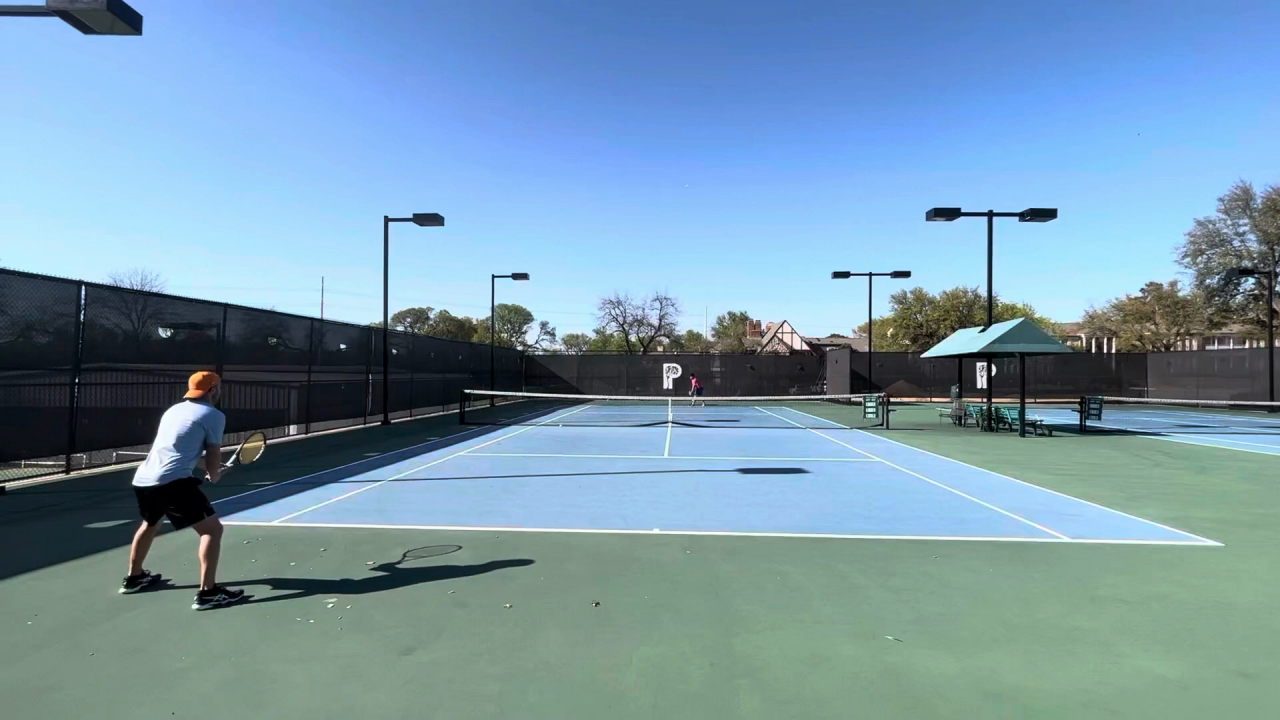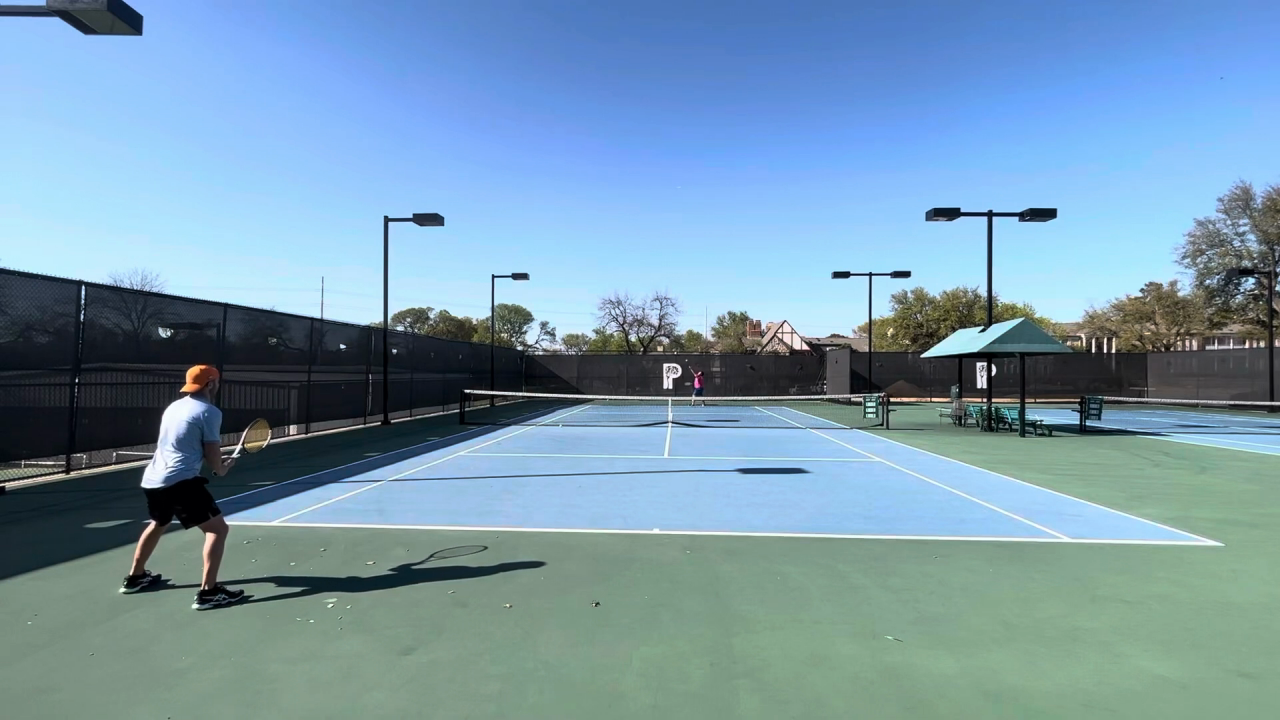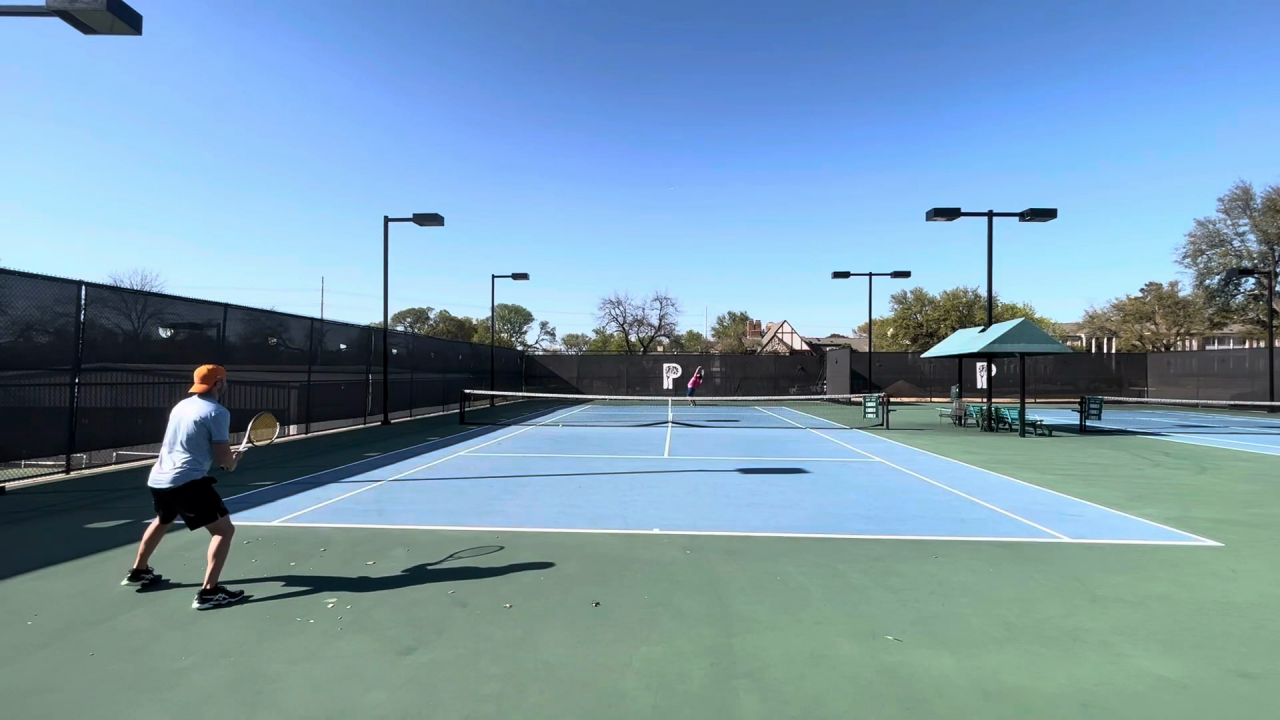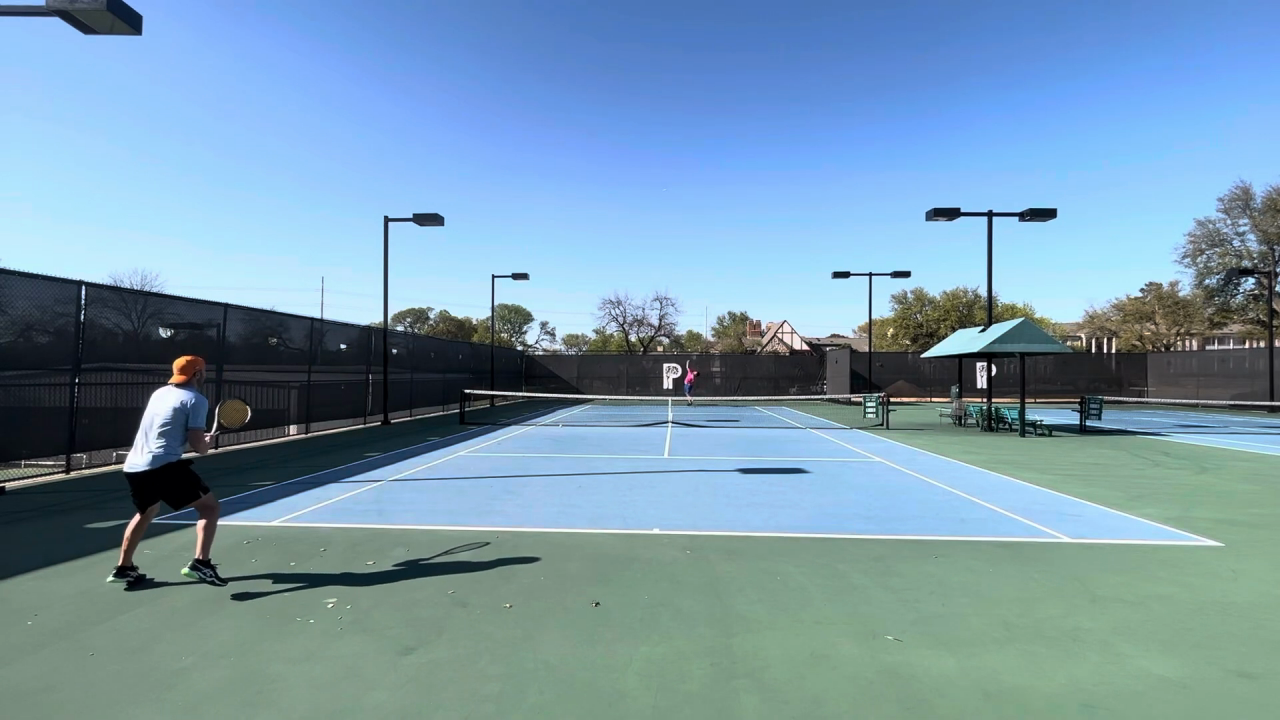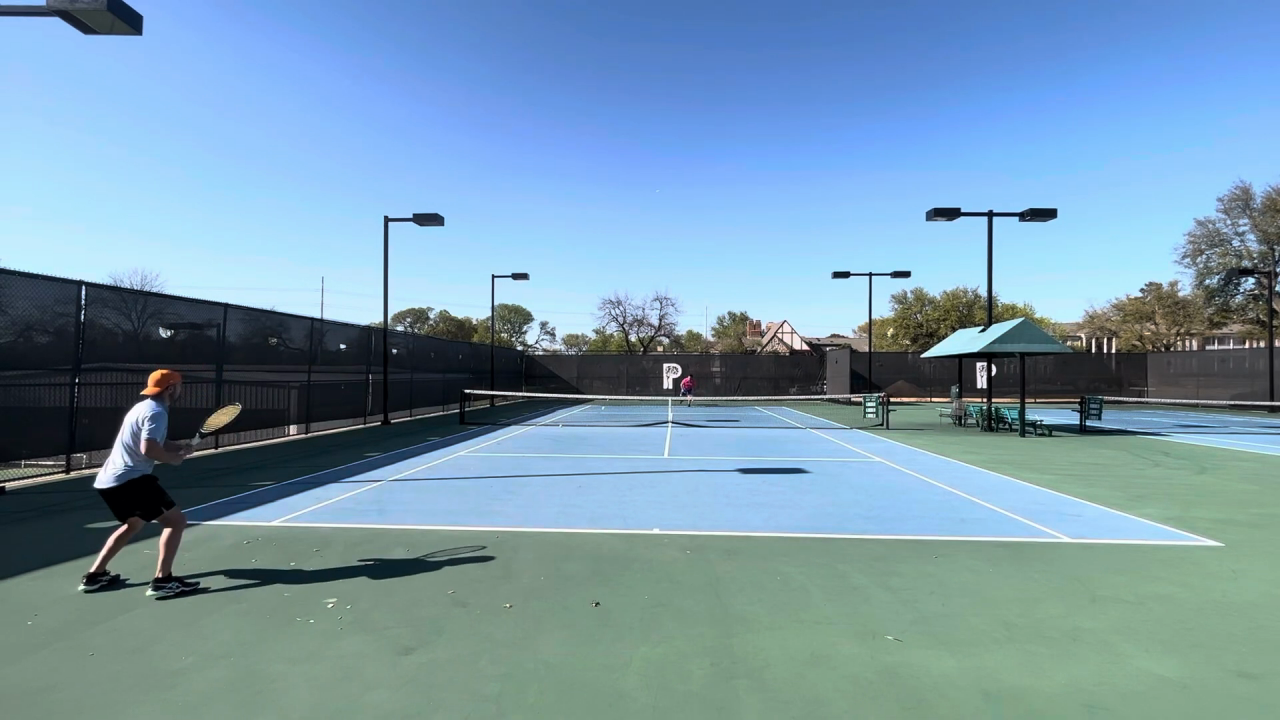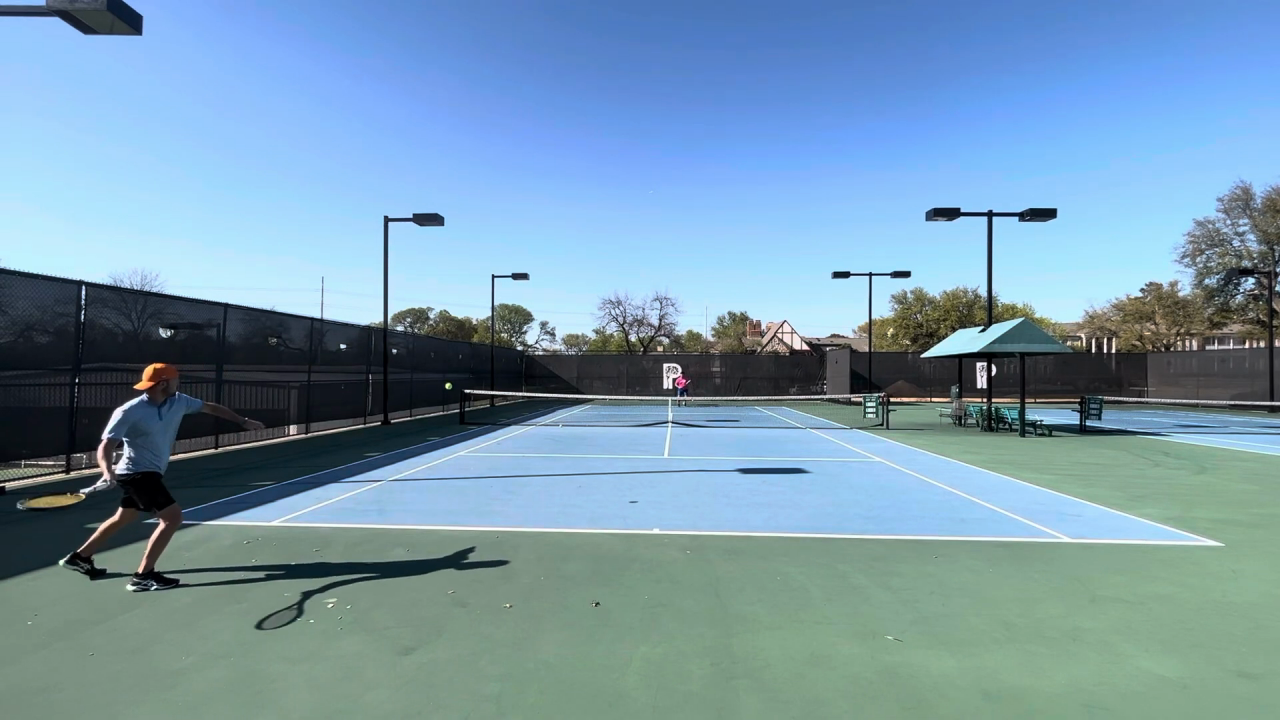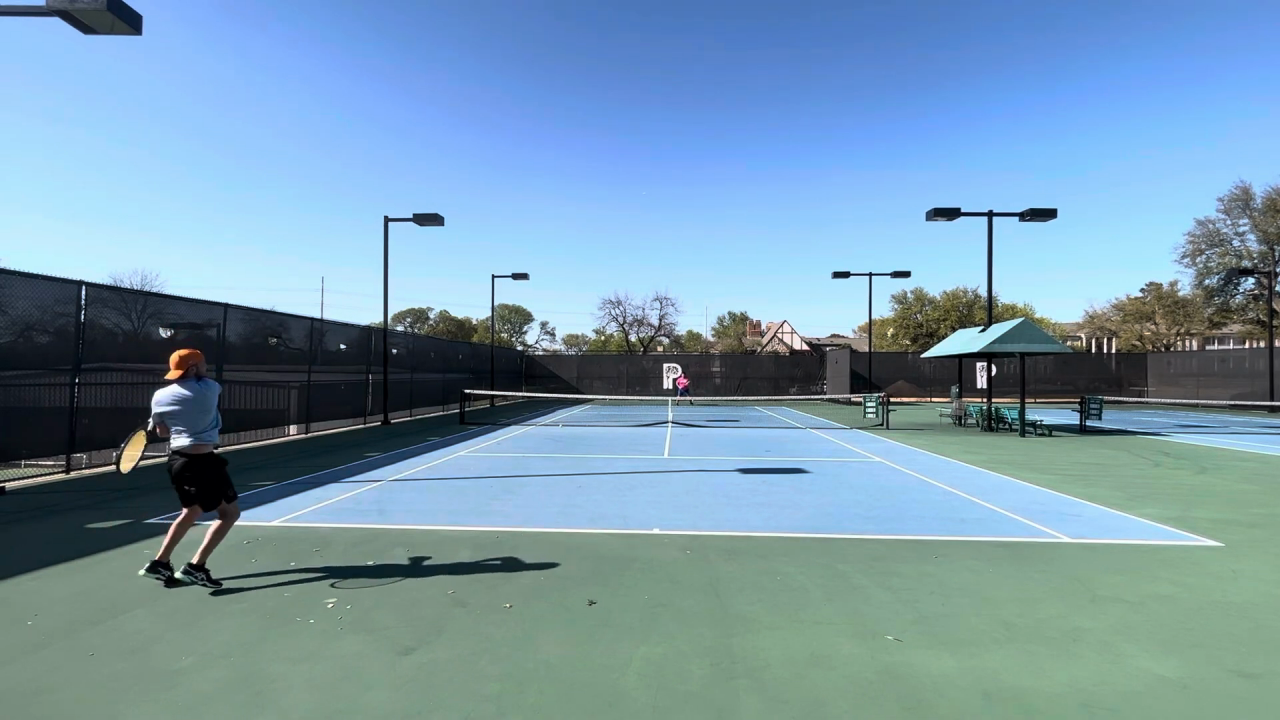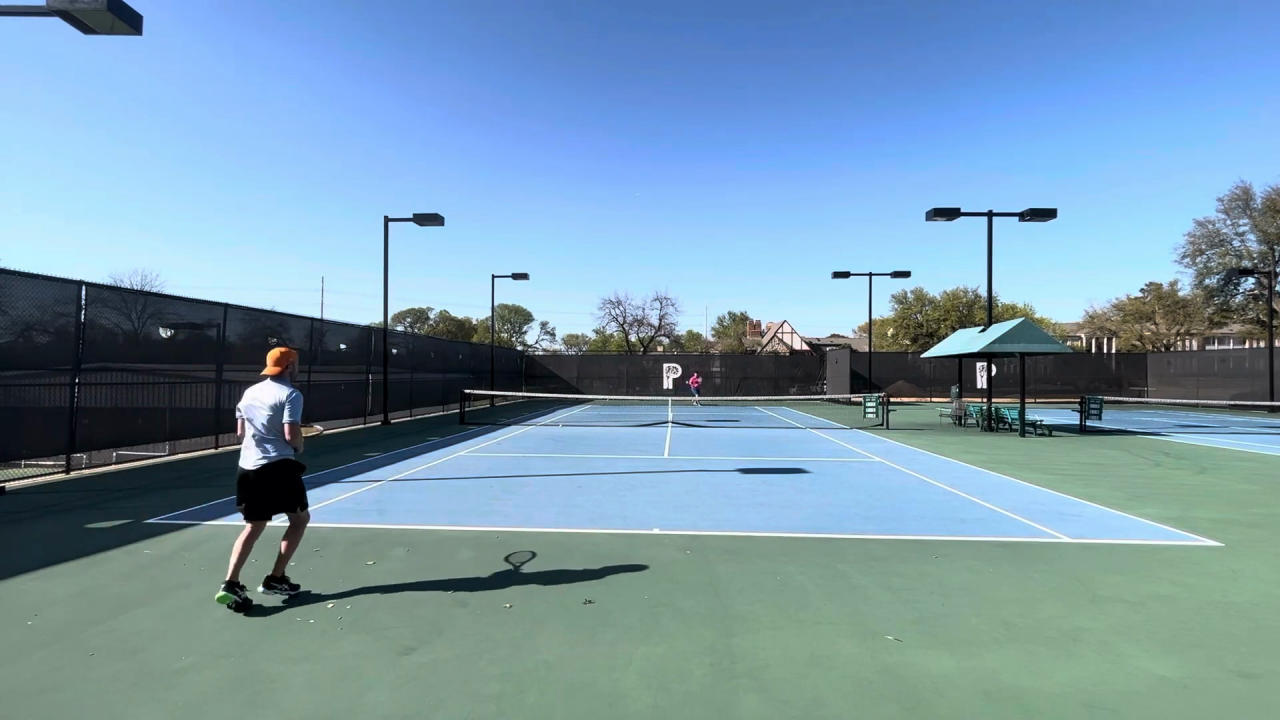
dt=0.5s
person 1, frame 1
left shoulder: (174, 410)
right shoulder: (214, 416)
right elbow: (213, 456)
left wrist: (206, 465)
right wrist: (213, 475)
left hip: (142, 479)
right hip: (172, 481)
left knee: (150, 524)
right knee: (212, 528)
left ankle: (134, 577)
right ankle: (208, 592)
person 1, frame 2
left shoulder: (174, 406)
right shoulder: (209, 412)
right elbow: (212, 454)
left wrist: (216, 461)
right wrist: (220, 469)
left hip: (152, 479)
right hip: (180, 481)
left knee: (157, 525)
right knee: (218, 529)
left ankle: (135, 577)
right ankle: (208, 592)
person 1, frame 3
left shoulder: (181, 406)
right shoulder: (217, 412)
right elbow: (222, 456)
left wrist: (225, 457)
right wrist: (232, 462)
left hip: (158, 479)
right hip: (187, 481)
left knee: (163, 520)
right knee: (223, 530)
left ankle: (139, 570)
right ankle: (209, 592)
person 1, frame 4
left shoulder: (159, 394)
right shoulder: (196, 400)
right elbow: (197, 444)
left wrist: (199, 439)
right wrist: (206, 444)
left hip: (134, 466)
right hip: (163, 465)
left knee: (145, 514)
right knee: (210, 507)
left ankle: (124, 568)
right ankle: (201, 563)
person 1, frame 5
left shoulder: (145, 409)
right shoulder: (156, 412)
left elbow: (150, 449)
right elbow: (148, 450)
left wrist: (180, 451)
right wrist: (177, 456)
left hip: (108, 482)
right hip: (130, 480)
left knee: (133, 524)
right knee: (176, 521)
left ankle: (95, 574)
right ankle: (162, 579)
person 1, frame 6
left shoulder: (178, 401)
right shoulder: (129, 411)
left elbow: (210, 407)
right elbow: (105, 447)
left wrist: (243, 421)
right wrist: (107, 471)
left hip: (149, 473)
right hip: (137, 474)
left knee: (123, 518)
right knee: (172, 518)
left ankle: (79, 557)
right ankle: (143, 576)
person 1, frame 7
left shoulder: (161, 396)
right shoulder: (209, 387)
left elbow: (161, 431)
left hip: (177, 461)
right hip: (203, 460)
left knee: (191, 511)
right knee: (230, 513)
left ankle: (159, 563)
right ankle: (196, 566)
person 1, frame 8
left shoulder: (250, 393)
right shoulder: (290, 394)
left elbow: (240, 432)
right elbow: (291, 434)
right wrist: (298, 446)
left hip: (248, 468)
right hip: (279, 465)
left knee: (253, 527)
right knee: (300, 518)
left ankle: (230, 584)
right ankle: (276, 578)
